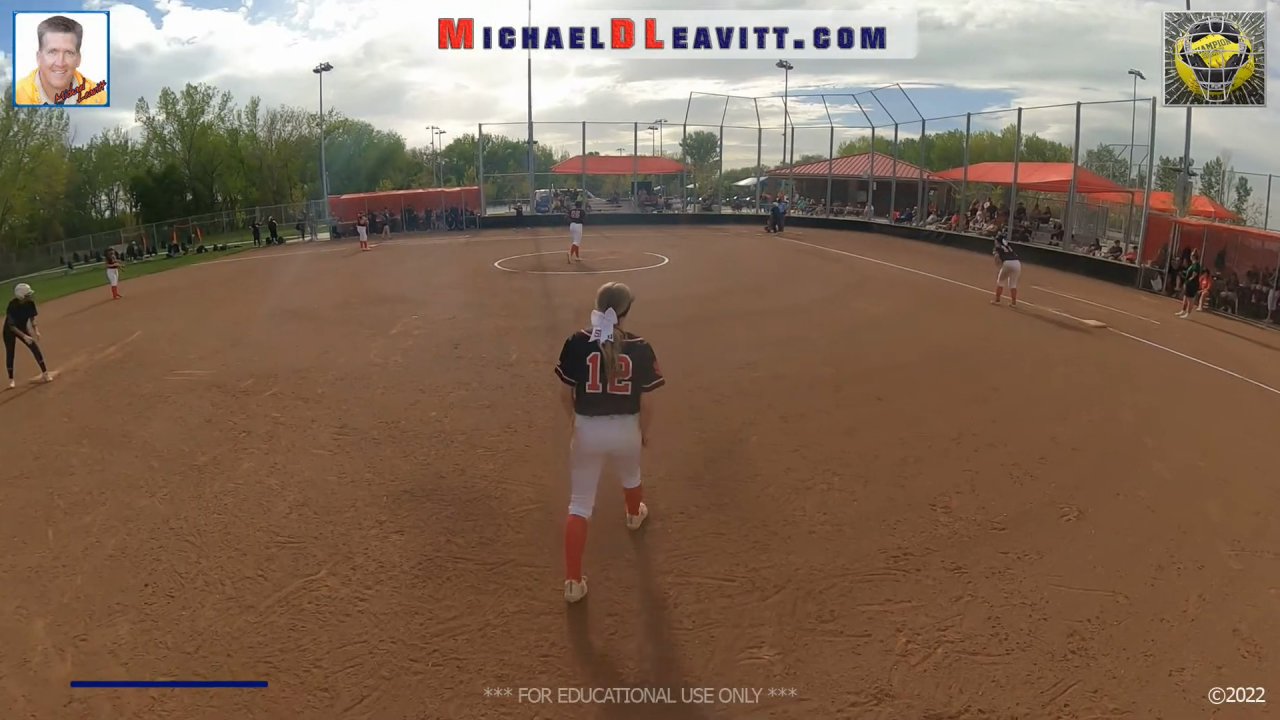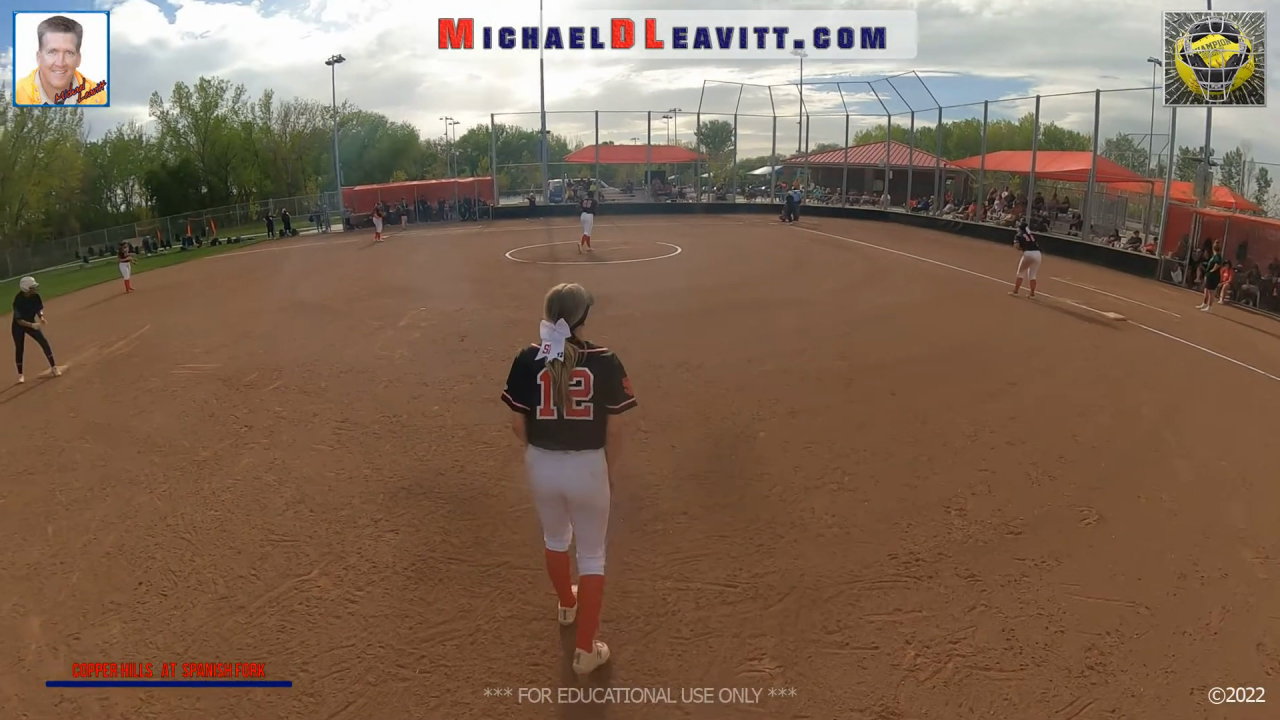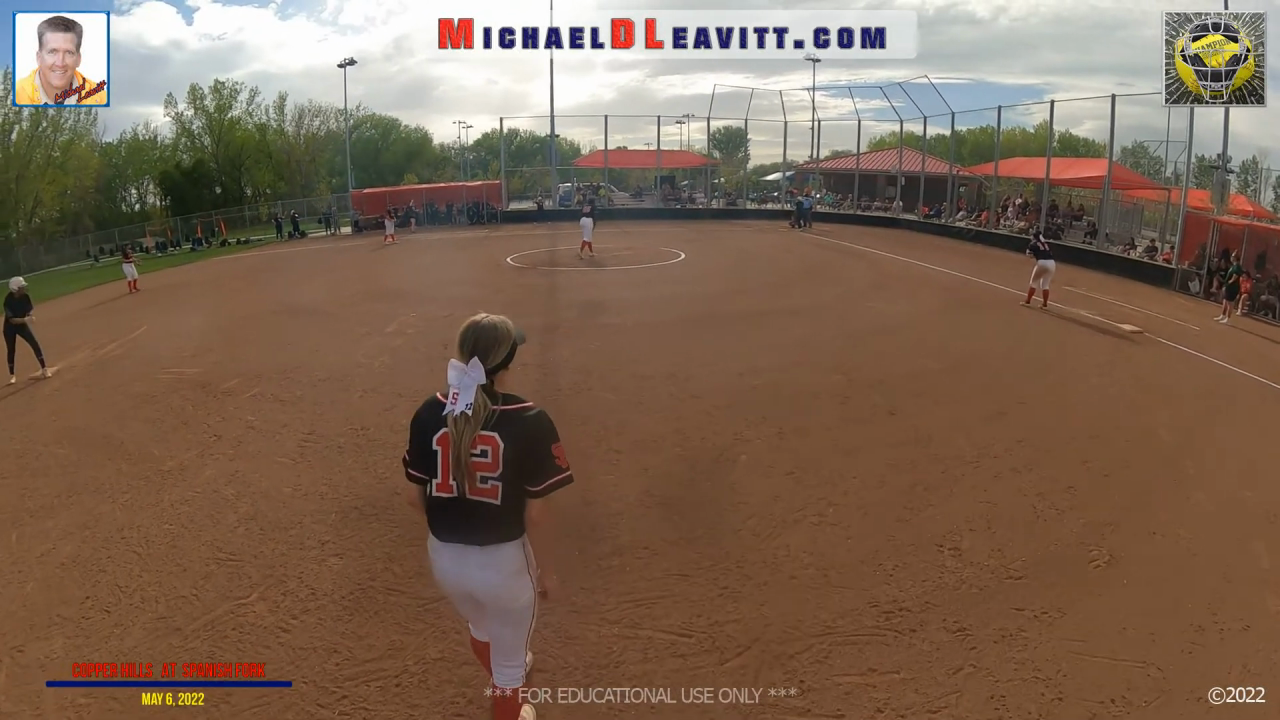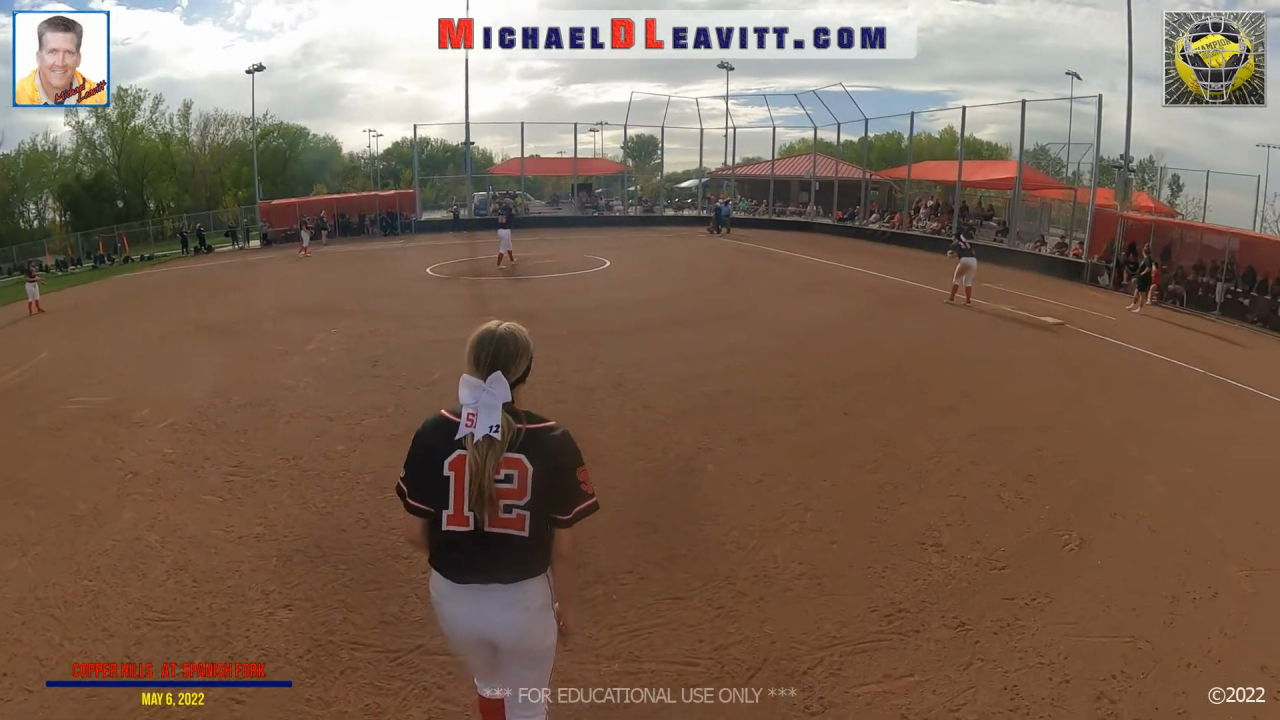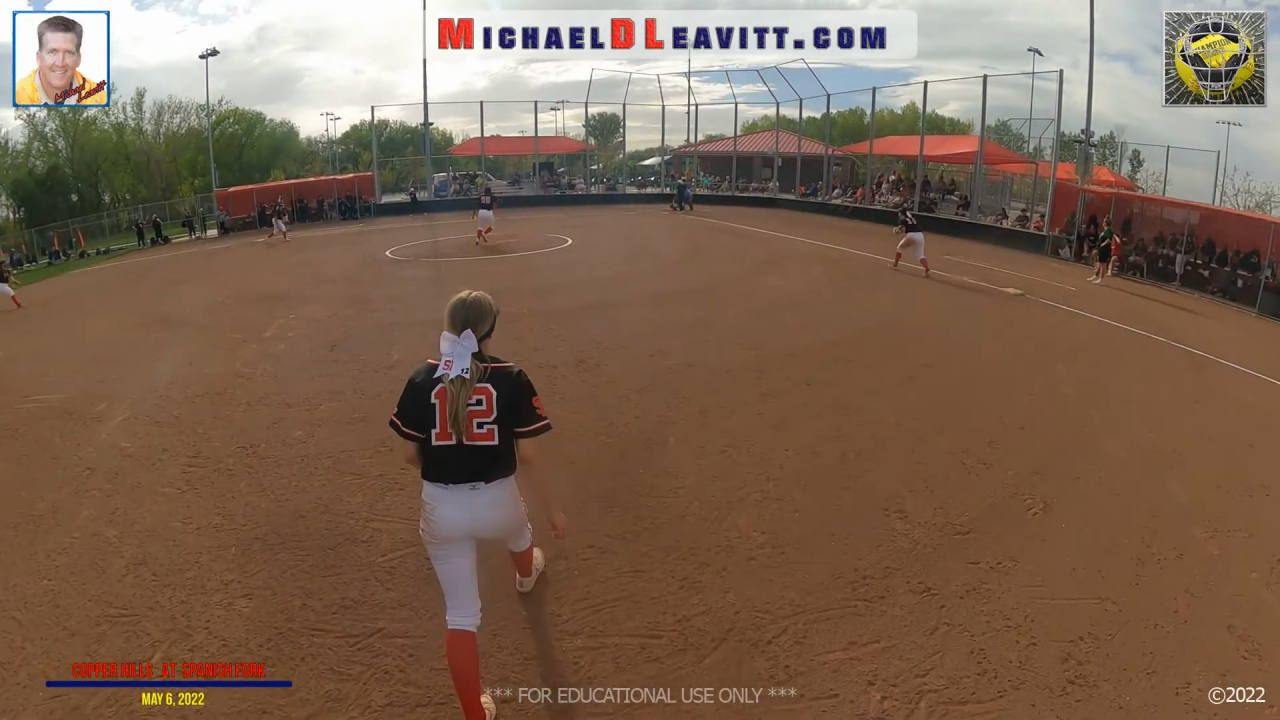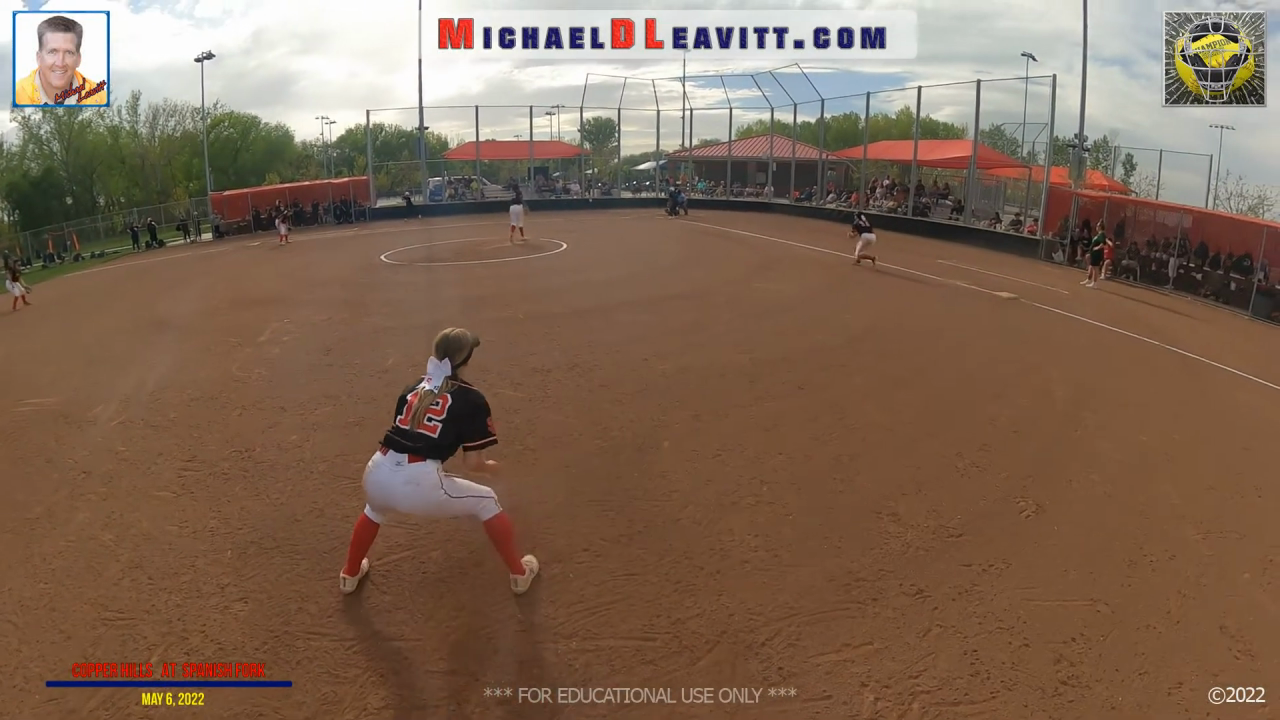
dt=0.7s
person 1, frame 1
left shoulder: (577, 343)
right shoulder: (640, 348)
left elbow: (566, 395)
right elbow: (646, 402)
right wrist: (644, 431)
left hip: (587, 429)
right hip: (626, 429)
left knee: (580, 505)
right knee: (630, 476)
right ankle: (634, 515)
person 1, frame 2
left shoulder: (527, 361)
right shoulder: (604, 362)
left elbow: (518, 424)
right elbow: (613, 428)
right wrist: (609, 468)
left hip: (542, 465)
right hip: (588, 466)
left knee: (555, 538)
right knee: (592, 555)
left ankle: (567, 604)
right ankle: (586, 649)
person 1, frame 3
left shoulder: (430, 413)
right shoulder: (530, 422)
left elbow: (415, 497)
right elbow: (535, 515)
right wrist: (544, 568)
left hip: (444, 558)
right hip: (504, 561)
left knee: (481, 626)
right knee: (510, 662)
left ankle: (502, 680)
person 1, frame 4
left shoulder: (433, 434)
left elbow: (415, 534)
right elbow: (562, 548)
right wrist: (565, 605)
left hip: (453, 599)
right hip: (524, 601)
left knee: (489, 683)
person 1, frame 5
left shoulder: (421, 379)
right shoulder: (510, 379)
left elbow: (409, 454)
right elbow: (526, 456)
right wrist: (550, 508)
left hip: (441, 506)
right hip: (495, 500)
left knee: (461, 612)
right knee: (518, 531)
right ankle: (525, 573)
person 1, frame 6
left shoulder: (413, 389)
right shoulder: (472, 399)
right elbow: (471, 463)
right wrist: (490, 466)
left hip: (377, 475)
right hip: (419, 482)
left knee: (375, 509)
right knee: (487, 502)
left ankle: (350, 574)
right ankle: (519, 573)
